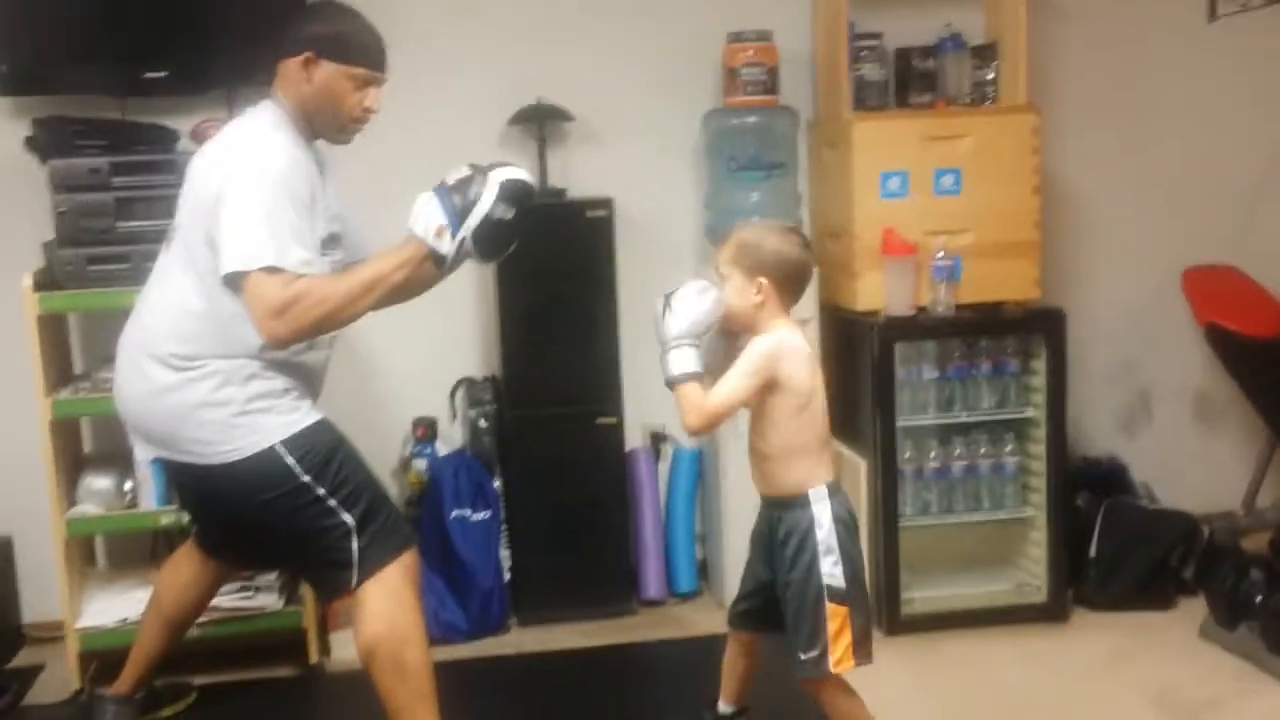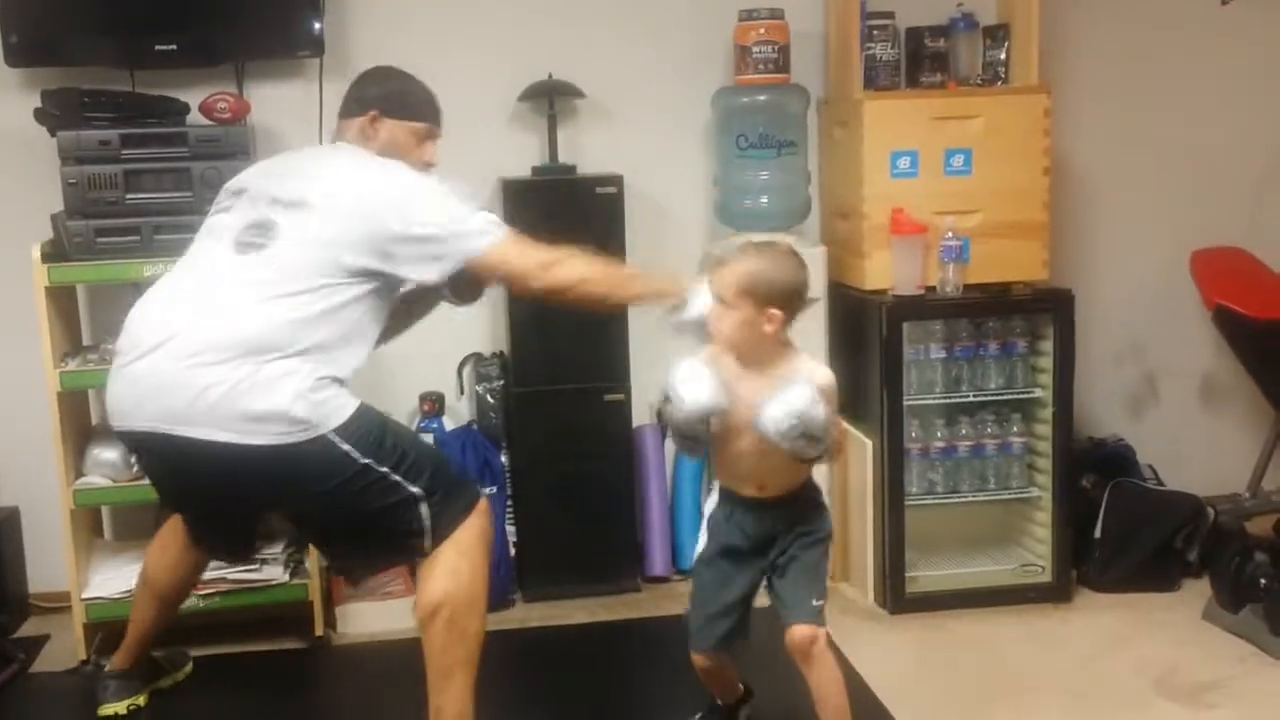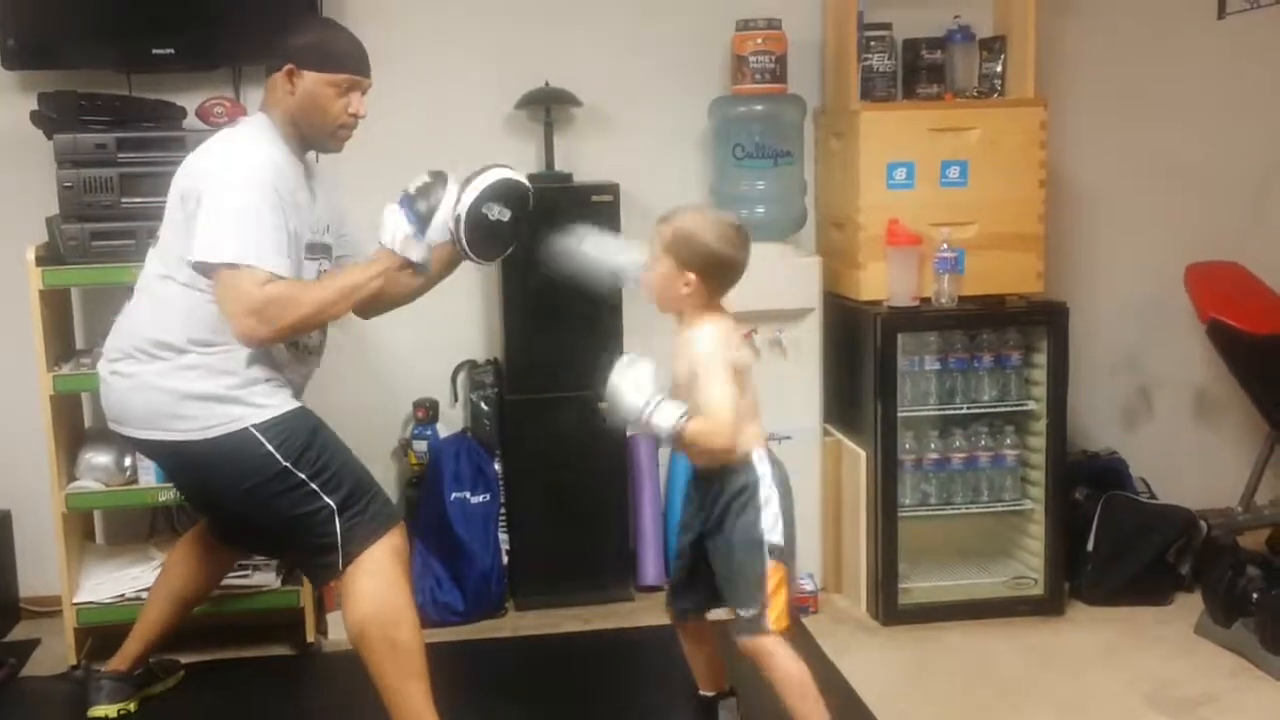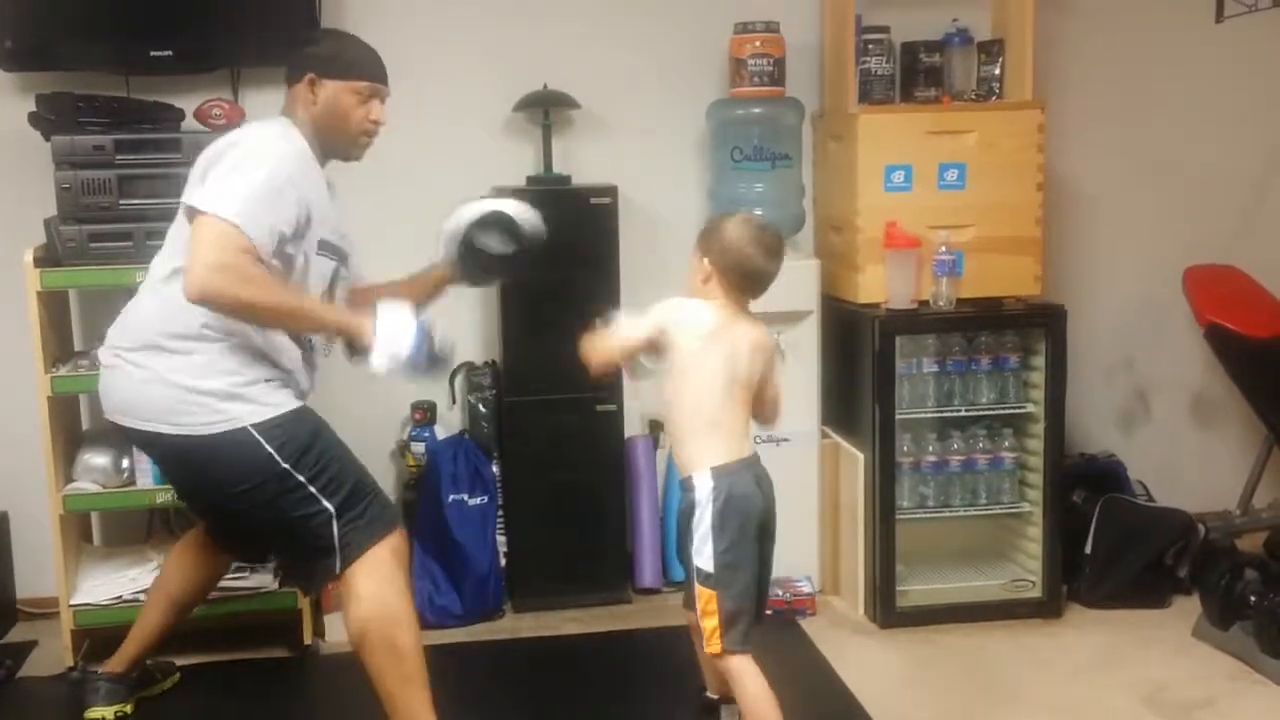
dt=1s
person 1, frame 1
left shoulder: (287, 154)
right shoulder: (265, 156)
left elbow: (357, 283)
right elbow: (282, 315)
left wrist: (449, 245)
right wrist: (424, 244)
left hip: (180, 393)
right hip: (223, 405)
left knee: (222, 544)
right knee: (388, 563)
person 1, frame 2
left shoulder: (265, 176)
right shoulder: (390, 191)
right elbow: (542, 271)
left wrist: (432, 290)
right wrist: (676, 291)
left hip: (141, 390)
right hip: (245, 406)
left knee: (204, 519)
right knee: (460, 526)
person 1, frame 3
left shoulder: (296, 171)
right shoulder: (245, 164)
left elbow: (361, 295)
right elbow: (258, 316)
left wrist: (450, 248)
right wrist: (392, 255)
left hip: (170, 392)
right hip: (199, 395)
left knee: (235, 523)
right knee: (374, 544)
person 1, frame 4
left shoulder: (303, 178)
right shoulder: (270, 154)
left elbow: (350, 302)
right elbow: (212, 276)
left wrist: (447, 271)
right wrist: (355, 326)
left hip: (151, 388)
right hip: (203, 395)
left knee: (231, 526)
right knee: (374, 544)
person 2, frame 1
left shoulder: (771, 348)
right shoulder: (769, 343)
left elbow: (698, 418)
right elbow: (727, 397)
left wrist: (680, 345)
right wrist: (700, 341)
left hip: (811, 520)
right hip: (779, 513)
left knee: (820, 671)
right knee: (743, 626)
person 2, frame 2
left shoulder: (814, 379)
right shoulder: (717, 361)
left elbow: (832, 447)
right elbow: (703, 432)
left wrist: (816, 441)
left hip: (798, 517)
right hip: (730, 516)
left knee: (805, 637)
right knee: (704, 653)
person 2, frame 3
left shoulder: (703, 342)
right shoulder: (708, 324)
left elbow: (720, 435)
left wrist: (651, 407)
left hip: (749, 487)
right hip: (708, 488)
left knee: (760, 639)
right knee: (685, 612)
person 2, frame 4
left shoulder: (677, 316)
right shoulder: (760, 340)
left elbow: (597, 355)
left wrist: (638, 345)
left hip: (713, 494)
right hip: (750, 482)
left knee: (729, 647)
right knee: (706, 616)
